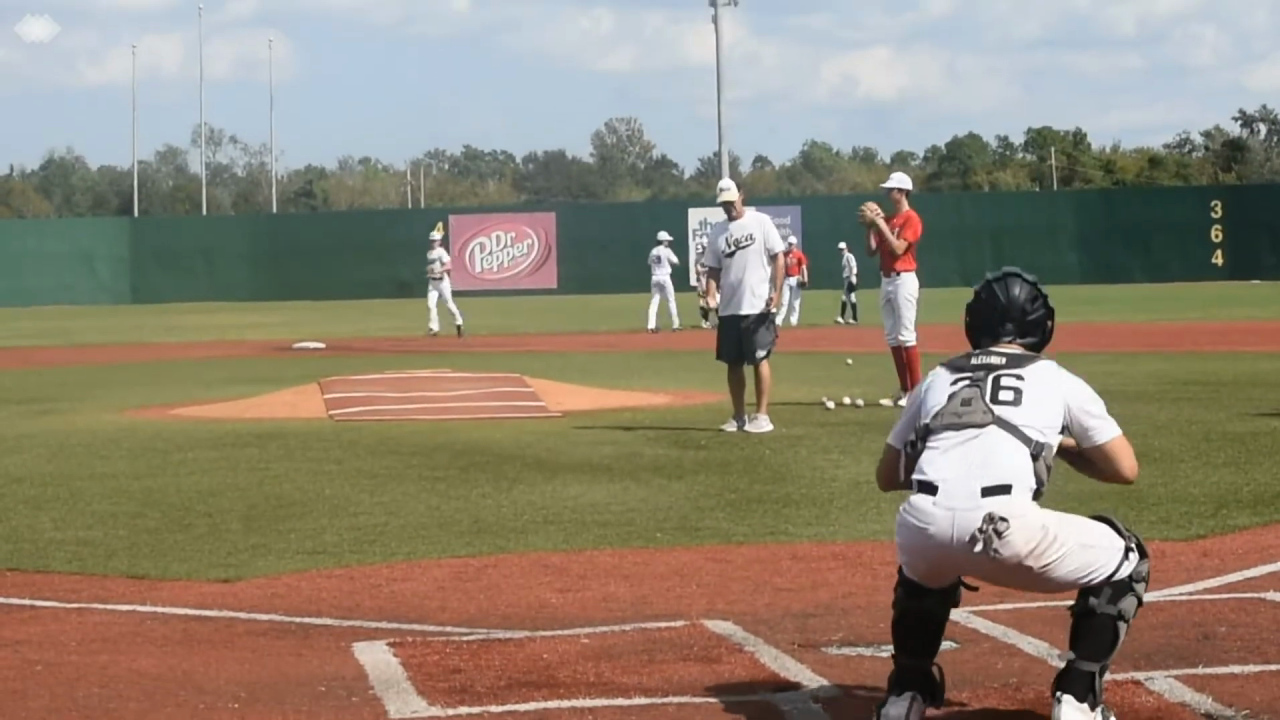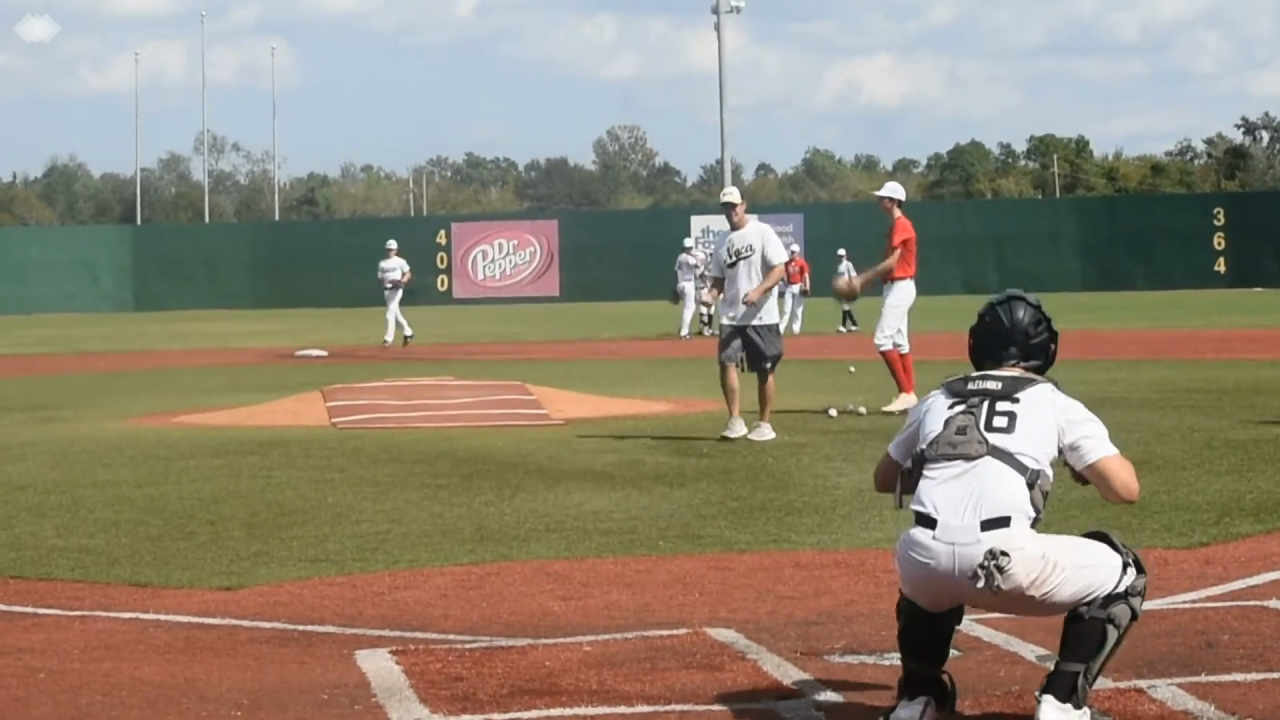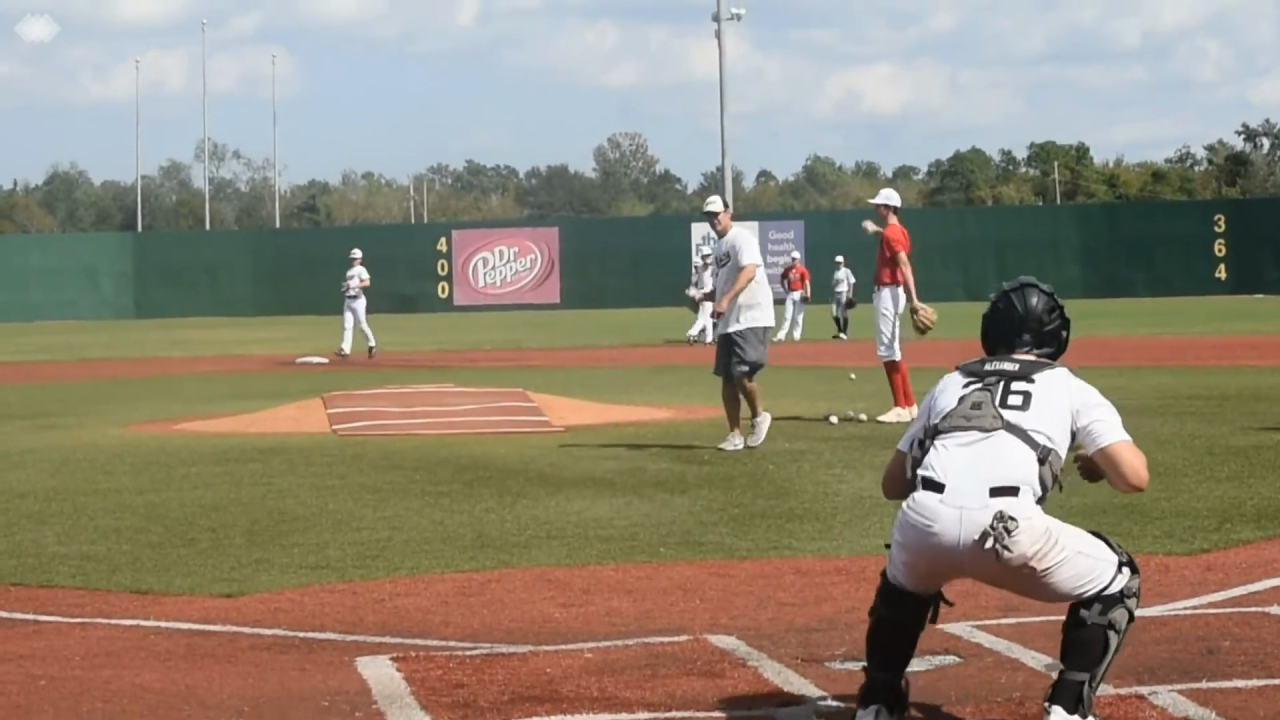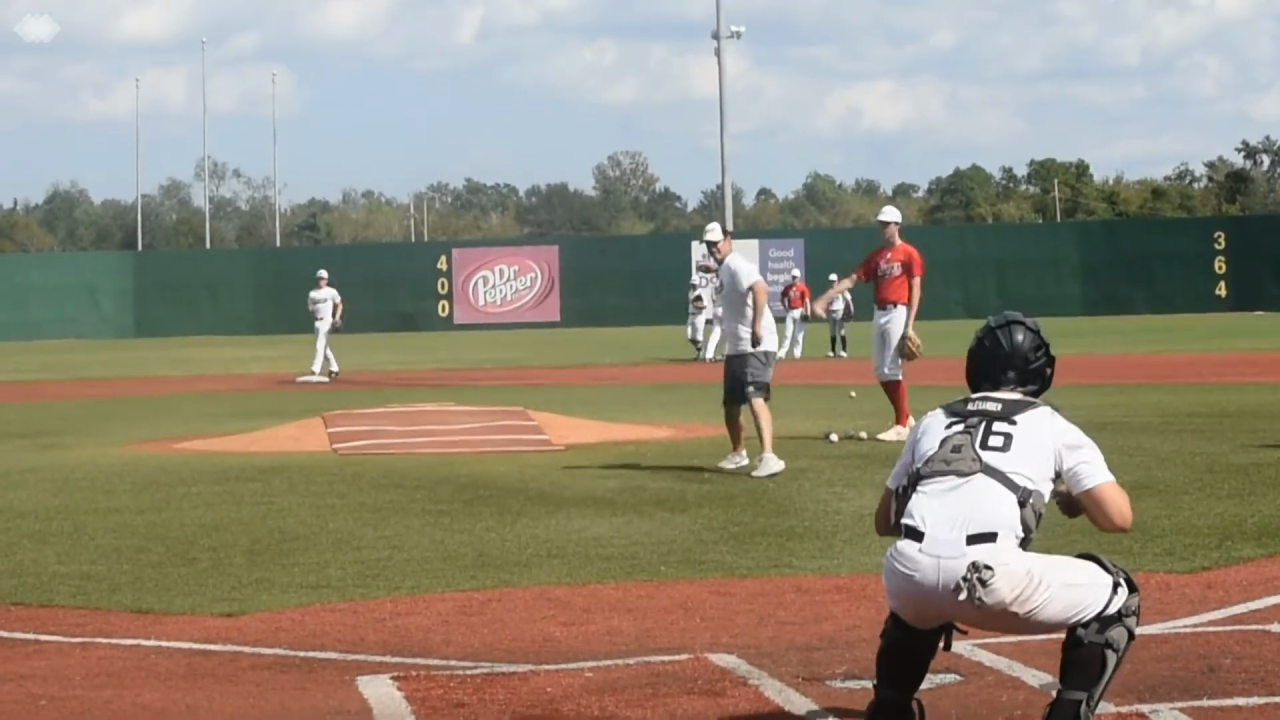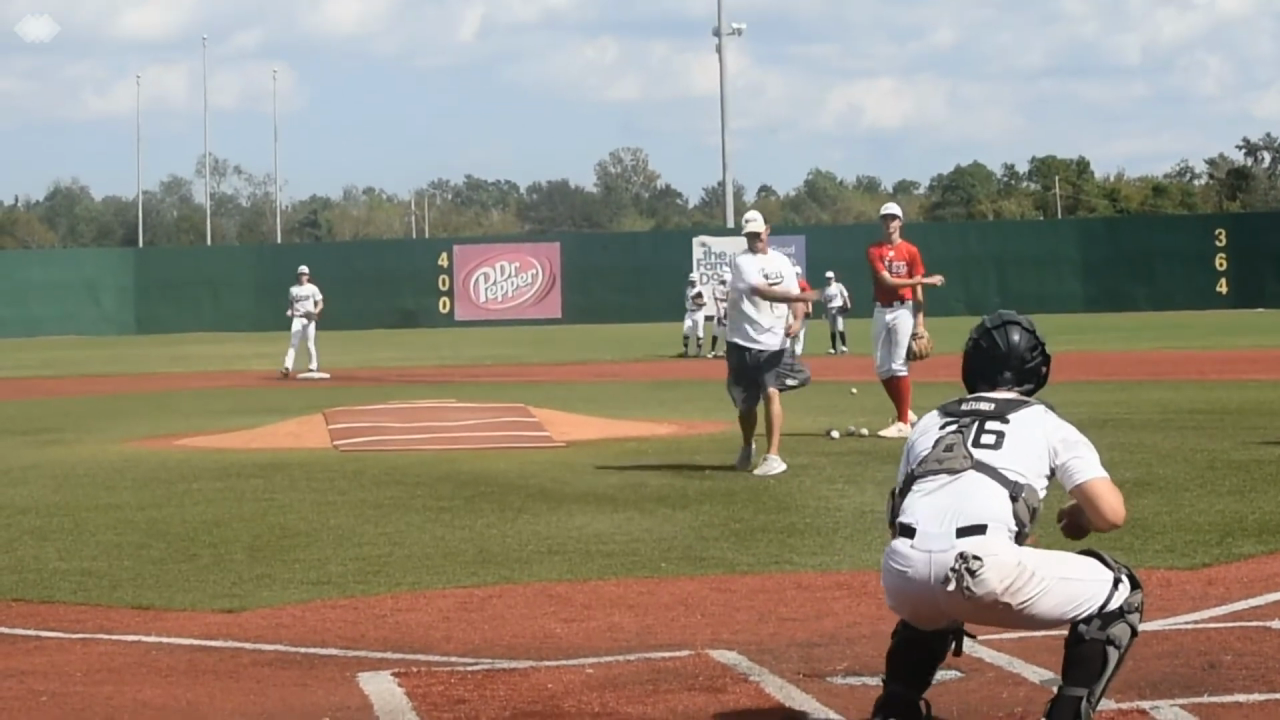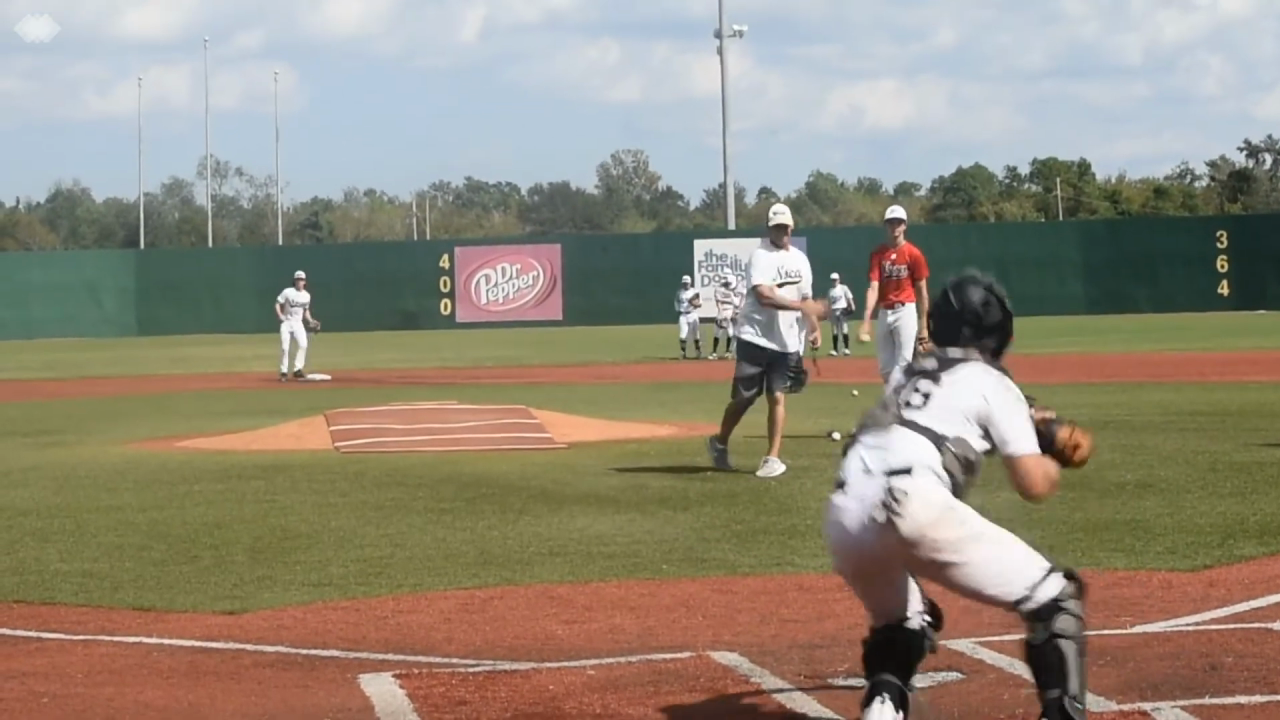
dt=0.4s
person 1, frame 1
left shoulder: (938, 377)
right shoulder: (1059, 380)
left elbow: (888, 475)
right elbow: (1125, 469)
left hip: (921, 528)
right hip: (1005, 529)
left knee: (926, 565)
right knee: (1126, 562)
person 1, frame 2
left shoulder: (937, 399)
right shoulder: (1056, 403)
left elbow: (884, 480)
right elbow: (1124, 489)
right wrist: (1087, 468)
left hip: (924, 558)
right hip: (1003, 561)
right knee: (1123, 577)
person 1, frame 3
left shoulder: (951, 383)
right shoulder: (1071, 388)
left elbow: (893, 483)
right elbow: (1134, 477)
right wrist: (1097, 463)
left hip: (922, 524)
right hip: (1004, 529)
left knee: (903, 585)
right knee: (1116, 581)
person 1, frame 4
left shoulder: (933, 421)
right shoulder: (1054, 426)
left elbow: (885, 522)
right elbow: (1118, 518)
right wrist: (1079, 499)
left hip: (905, 573)
right hip: (988, 576)
right knee: (1116, 598)
person 1, frame 5
left shoulder: (929, 423)
right shoulder: (1049, 425)
right elbow: (1110, 514)
right wrist: (1077, 516)
left hip: (901, 574)
right hip: (981, 571)
left knee: (930, 612)
right knee: (1119, 595)
person 1, frame 6
left shoulder: (909, 370)
right shoulder: (994, 384)
right elbow: (1034, 486)
right wrist: (1056, 464)
left hip: (844, 521)
right hip: (913, 508)
left knee: (902, 622)
right knee: (1051, 594)
person 2, frame 1
left shoulder: (761, 222)
right shoulder: (717, 231)
left elbow: (778, 257)
right elbow: (714, 269)
left wrist: (776, 290)
right wrist: (711, 295)
left hip: (758, 306)
right hip: (729, 308)
left knee: (760, 360)
right knee: (733, 363)
left ankle: (762, 416)
right ankle: (738, 416)
person 2, frame 2
left shoulder: (763, 232)
right shoulder: (723, 243)
left elbow: (780, 268)
right elbow: (719, 280)
left wrist: (759, 290)
right wrist: (712, 295)
left hip: (762, 316)
right hip: (731, 317)
left knee: (765, 370)
right knee: (727, 364)
left ankle: (764, 424)
right ankle: (735, 421)
person 2, frame 3
left shoulder: (741, 237)
right shoulder: (719, 247)
left elbow: (749, 271)
left wrist: (725, 301)
right wrist: (704, 297)
left hip: (753, 318)
right hip: (728, 322)
left knee: (743, 373)
right knee: (727, 378)
left ankle: (759, 416)
right ankle: (736, 434)
person 2, frame 4
left shoulder: (738, 265)
right shoulder: (725, 270)
left elbow: (759, 287)
left wrist: (758, 324)
right wrist: (713, 268)
left hip: (757, 347)
right hip: (736, 349)
left knee: (755, 397)
right knee: (730, 403)
left ankle: (768, 456)
right ankle: (739, 453)
person 2, frame 5
left shoulder: (783, 262)
right shoulder: (743, 261)
left elbow: (792, 293)
right elbow: (764, 292)
left wrist: (797, 321)
right wrist: (797, 297)
left hip: (775, 343)
right hip: (743, 342)
left knee: (771, 394)
right knee: (747, 401)
left ankle: (773, 457)
right ankle: (747, 445)
person 2, frame 6
left shoulder: (800, 259)
right shoulder: (760, 255)
left elbow: (805, 298)
right elbow: (764, 295)
left wrist: (815, 328)
right wrist: (809, 308)
left hip: (787, 343)
right hip: (755, 339)
left knee: (776, 397)
right knee: (744, 398)
left ankle: (772, 458)
right ankle: (720, 442)
person 3, frame 1
left shoulder: (911, 218)
right shoulder: (889, 220)
left elbow: (898, 249)
right elbow: (872, 251)
left wrist: (881, 225)
right wrist: (872, 226)
left hip: (903, 281)
right hip: (886, 281)
left knee: (906, 336)
right knee: (892, 338)
right ankle: (904, 390)
person 3, frame 2
left shoulder: (900, 225)
right shoulder: (902, 225)
left elbow: (893, 261)
left hip: (900, 287)
right hip: (898, 287)
left knee: (882, 339)
right knee: (899, 343)
left ankle: (906, 393)
right ankle: (909, 396)
person 3, frame 3
left shoulder: (890, 232)
right shoulder: (898, 231)
left elbow: (905, 265)
left wrist: (913, 299)
right wrist: (876, 231)
left hip: (888, 293)
right hip: (887, 293)
left knee: (886, 349)
right knee: (892, 350)
left ankle: (900, 407)
right ankle: (909, 404)
person 3, frame 4
left shoulder: (909, 253)
right shoulder: (875, 255)
left elbow: (915, 291)
right elbow: (851, 280)
left wrist: (910, 325)
right wrist: (825, 299)
left hip: (897, 313)
right hip: (878, 314)
left knee: (892, 369)
right knee: (882, 370)
left ankle: (901, 425)
right ankle: (905, 418)
person 3, frame 5
left shoulder: (910, 251)
right shoulder: (874, 250)
left elbow: (918, 291)
right elbow: (887, 281)
left wrist: (919, 323)
right wrist: (924, 280)
left hip: (903, 310)
right hip: (881, 311)
left knee: (899, 366)
right knee: (882, 368)
left ankle: (903, 422)
right ankle: (904, 414)
person 3, frame 6
left shoulder: (914, 254)
right shoulder: (878, 254)
left elbow: (922, 291)
right elbow: (873, 287)
left wrist: (923, 327)
right wrist: (865, 322)
left hip: (906, 311)
right hip: (883, 314)
left knee: (904, 367)
right knee: (886, 370)
